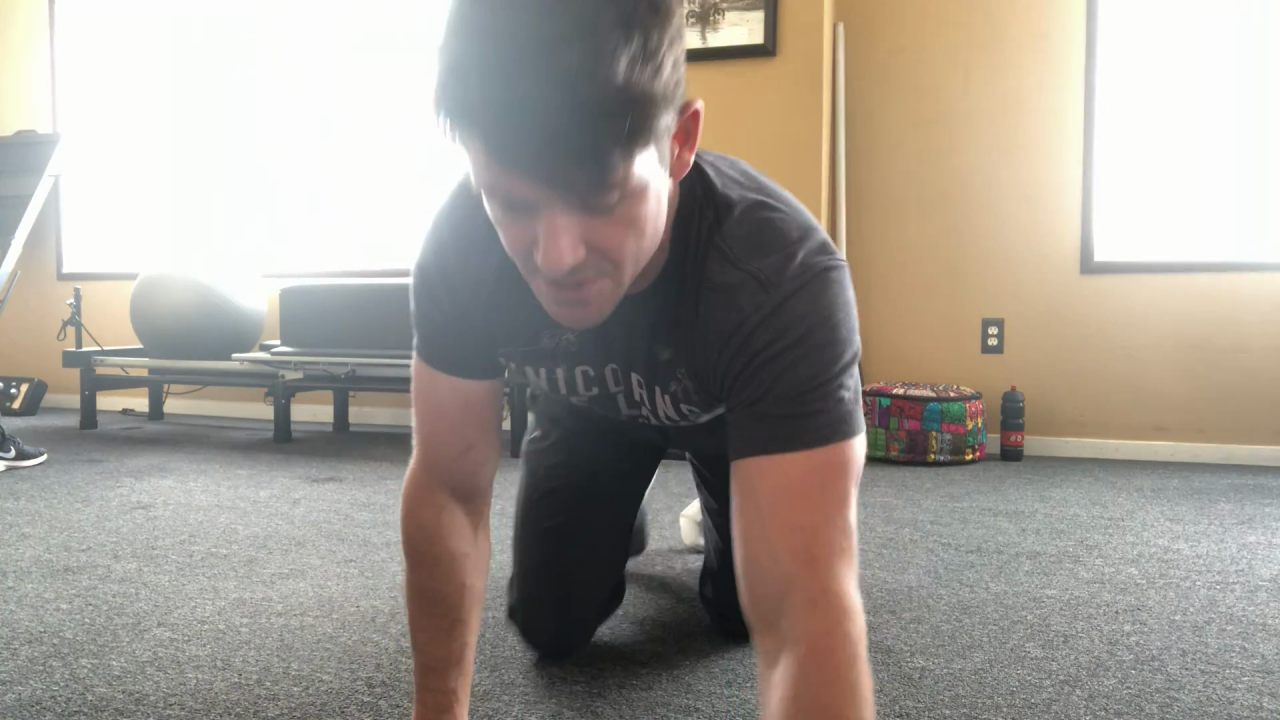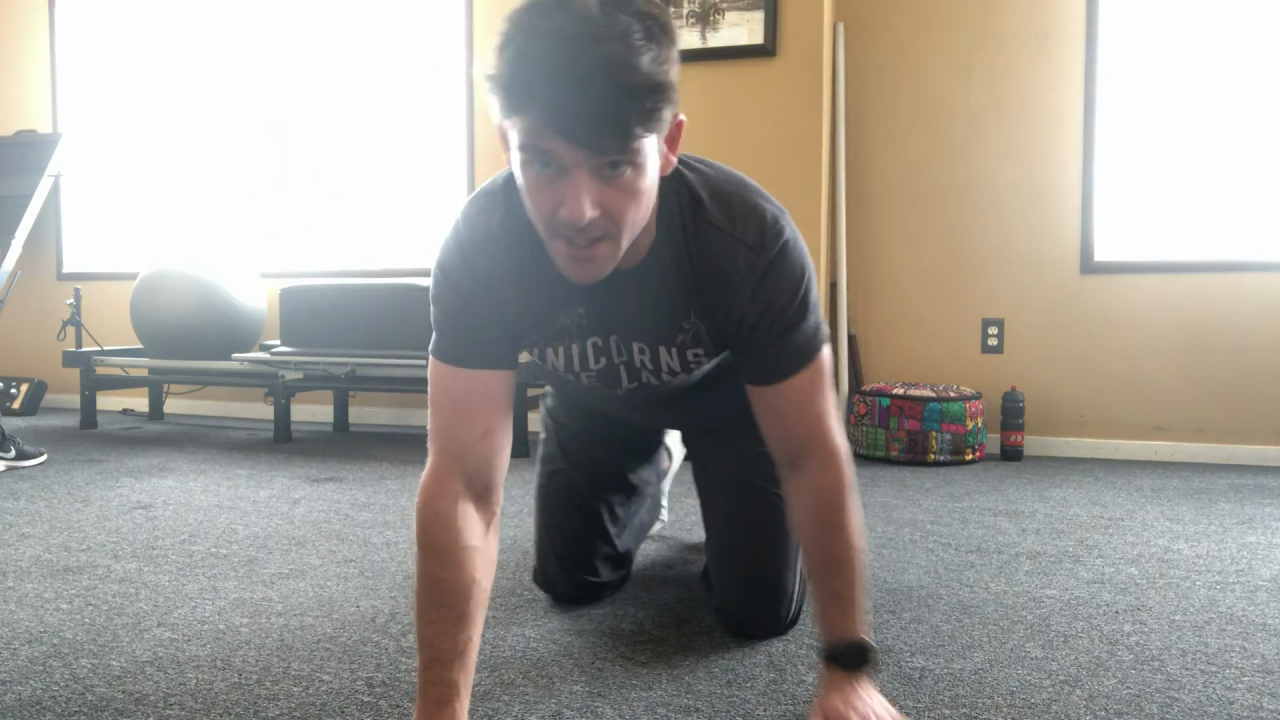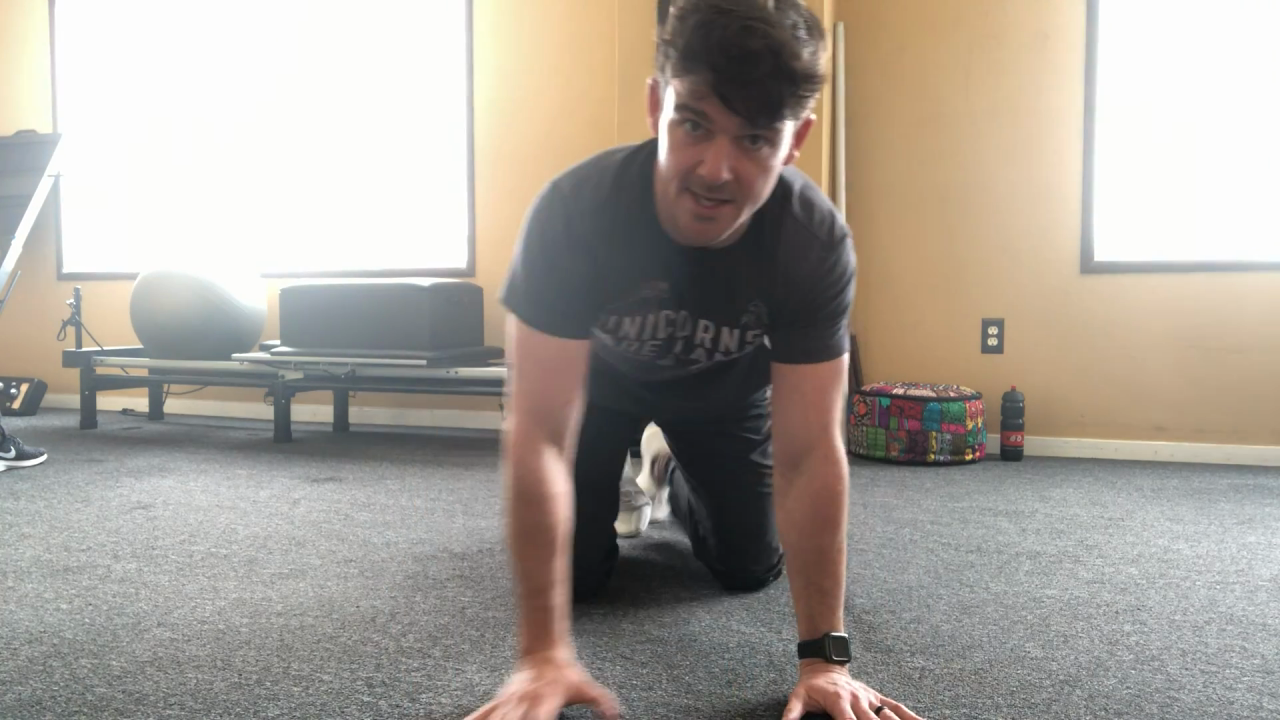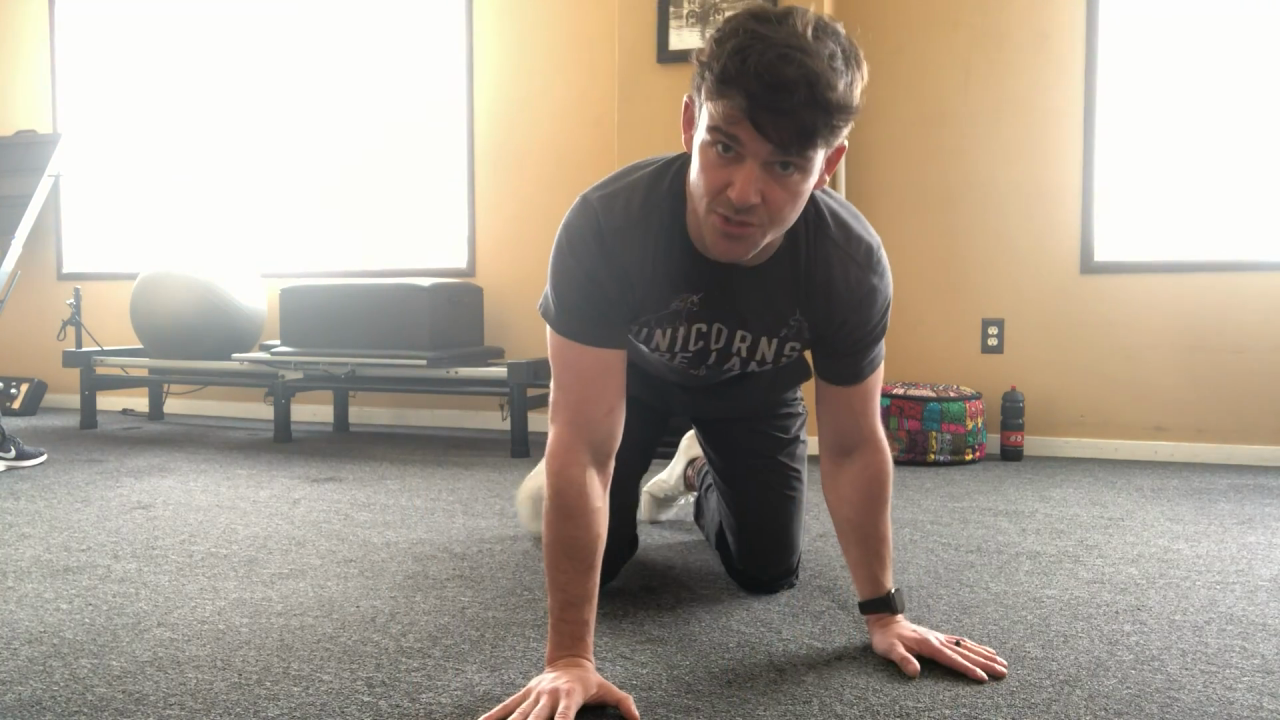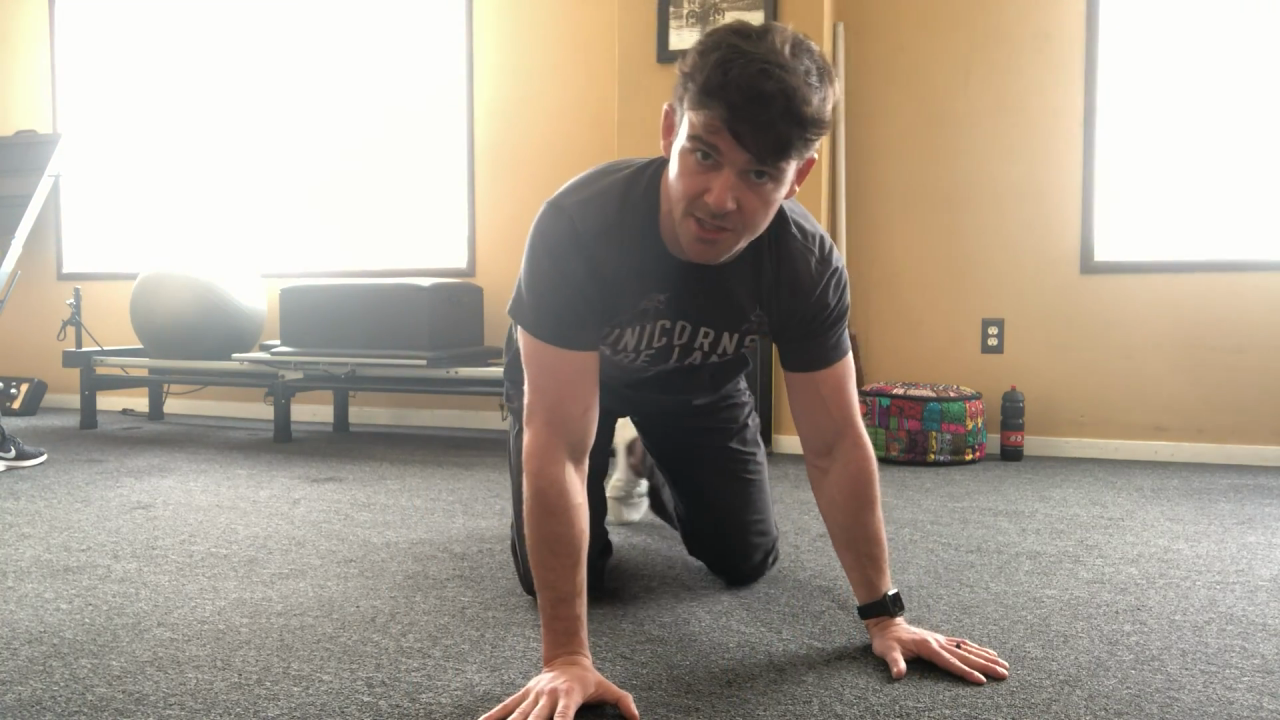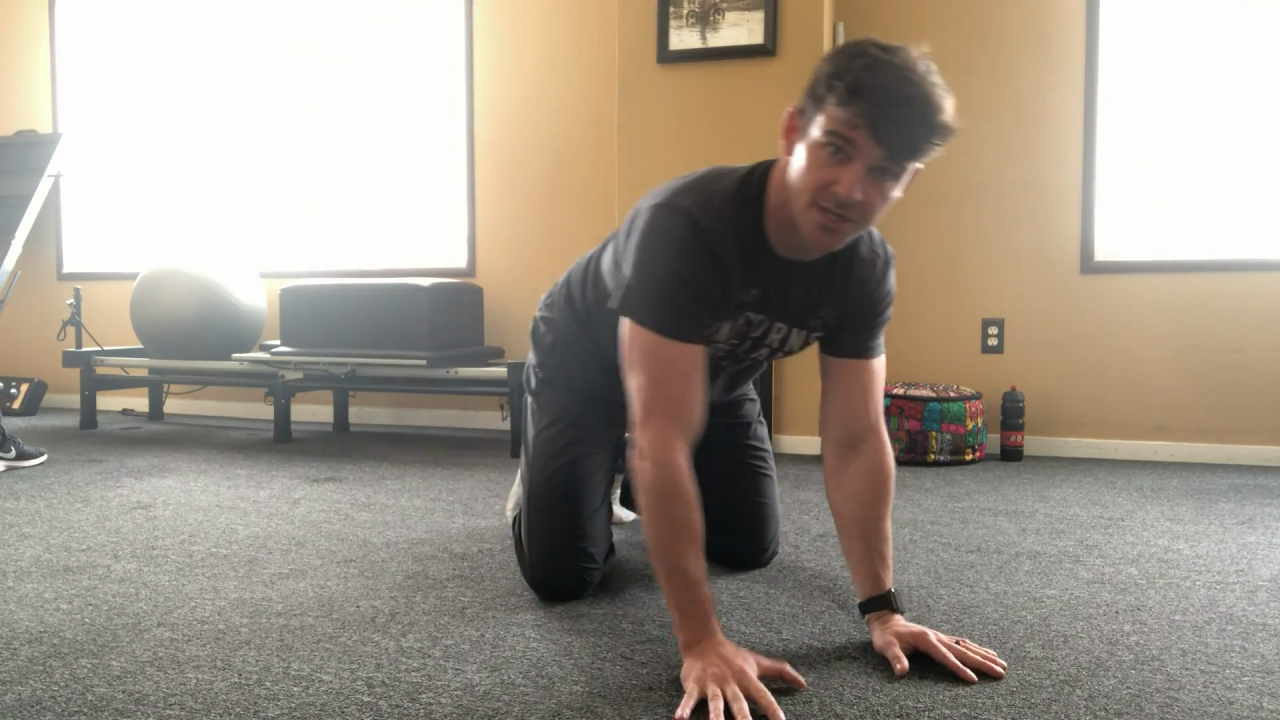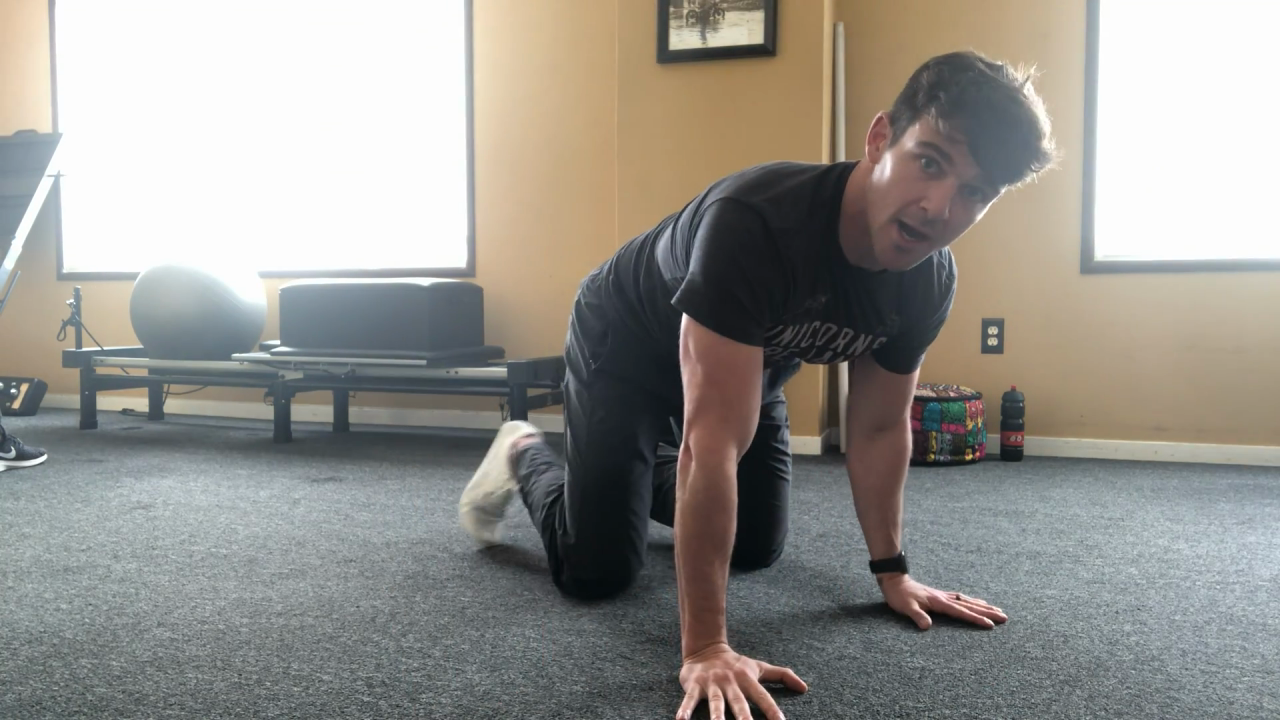
dt=0.5s
person 1, frame 1
left shoulder: (783, 269)
right shoulder: (463, 248)
left elbow: (802, 615)
right elbow: (449, 491)
left hip: (741, 410)
right hip: (591, 408)
left knee: (744, 611)
right knee: (552, 627)
left ankle: (723, 513)
right ankle: (616, 521)
person 1, frame 2
left shoulder: (750, 240)
right shoulder: (479, 247)
left elbow: (814, 458)
right elbow: (461, 487)
left hip: (729, 390)
right hip: (593, 399)
left knee: (758, 612)
right knee: (570, 582)
left ankle: (734, 506)
right ankle: (647, 478)
person 1, frame 3
left shoulder: (816, 242)
right shoulder: (573, 212)
left elbow: (808, 454)
right elbow: (537, 437)
left wrist: (823, 655)
right wrist: (543, 654)
left hip: (723, 383)
right hip: (599, 375)
left knee: (752, 568)
right knee: (565, 570)
left ankle: (671, 472)
right ankle: (618, 485)
person 1, frame 4
left shoulder: (851, 261)
right shoulder: (606, 225)
left elbow: (856, 448)
right elbow: (587, 447)
left wrist: (882, 611)
right wrist: (569, 658)
left hip: (756, 388)
right hip: (633, 372)
left knee: (768, 572)
right knee: (598, 558)
left ankle: (702, 475)
right ankle: (555, 482)
person 1, frame 5
left shoulder: (805, 262)
right shoulder: (577, 224)
left elbow: (834, 445)
right elbow: (557, 446)
left wrist: (882, 613)
right wrist: (566, 657)
left hip: (696, 379)
right hip: (560, 368)
left knee: (747, 561)
right knee: (555, 571)
left ankle: (653, 473)
person 1, frame 6
left shoulder: (866, 269)
right shoulder: (687, 225)
left elbow: (857, 443)
right elbow: (663, 441)
left wrist: (882, 609)
right wrist: (701, 642)
left hip: (713, 376)
right hip: (584, 359)
left knee: (752, 547)
right knee: (562, 573)
left ankle: (629, 481)
right ankle: (539, 472)
person 1, frame 7
left shoulder: (929, 281)
right shoulder: (757, 223)
left elbow: (878, 428)
right elbow: (713, 444)
left wrist: (890, 569)
right wrist: (705, 649)
left hip: (746, 367)
right hip: (625, 344)
left knee: (758, 548)
right knee: (598, 569)
left ankle: (647, 476)
right ankle: (525, 459)
